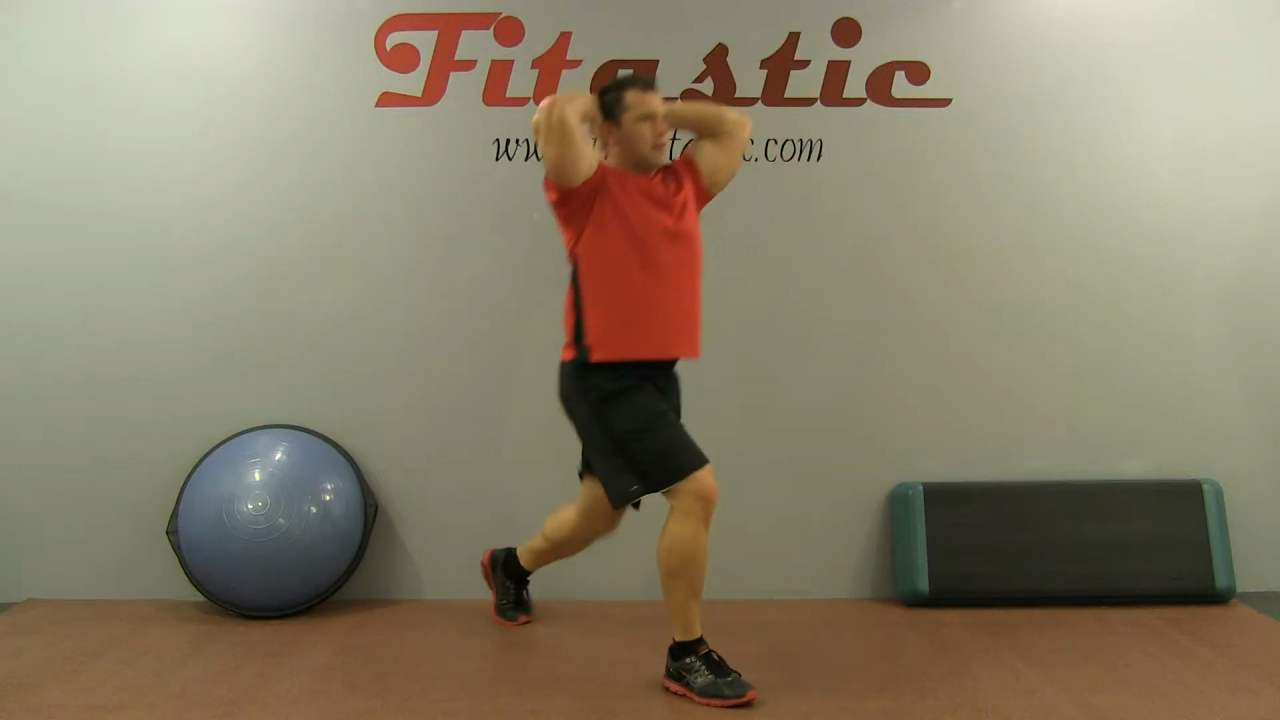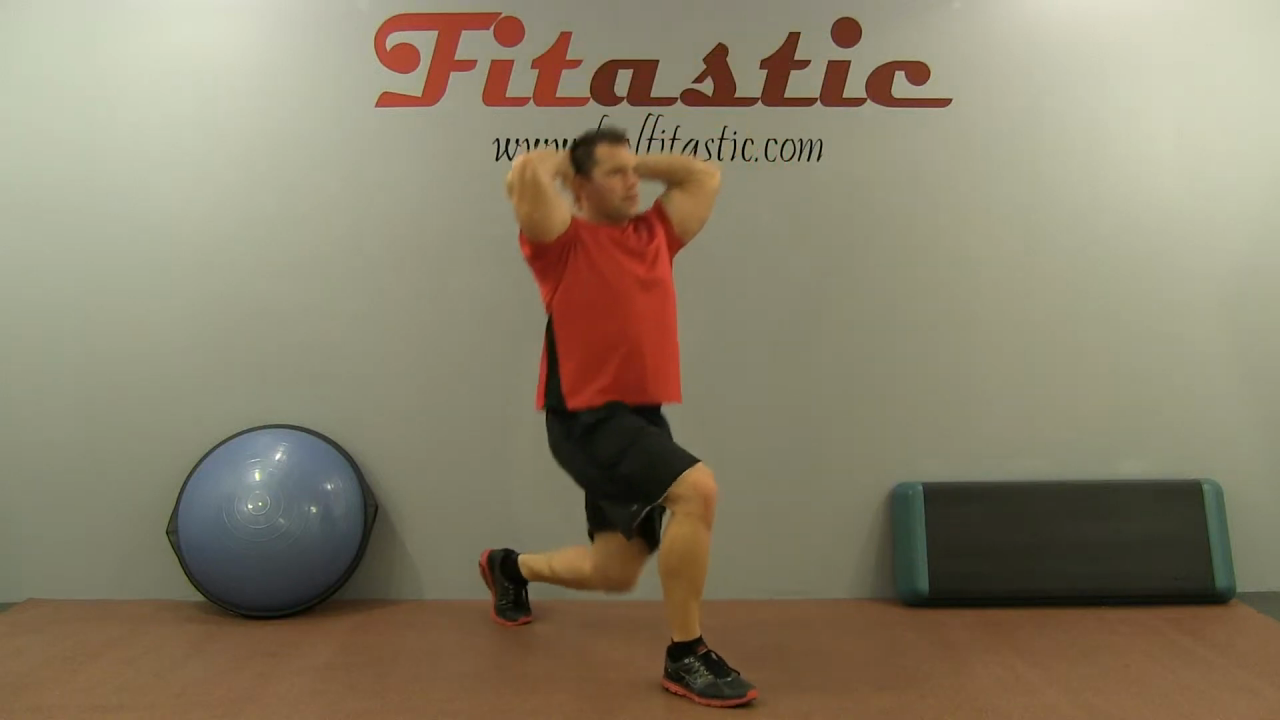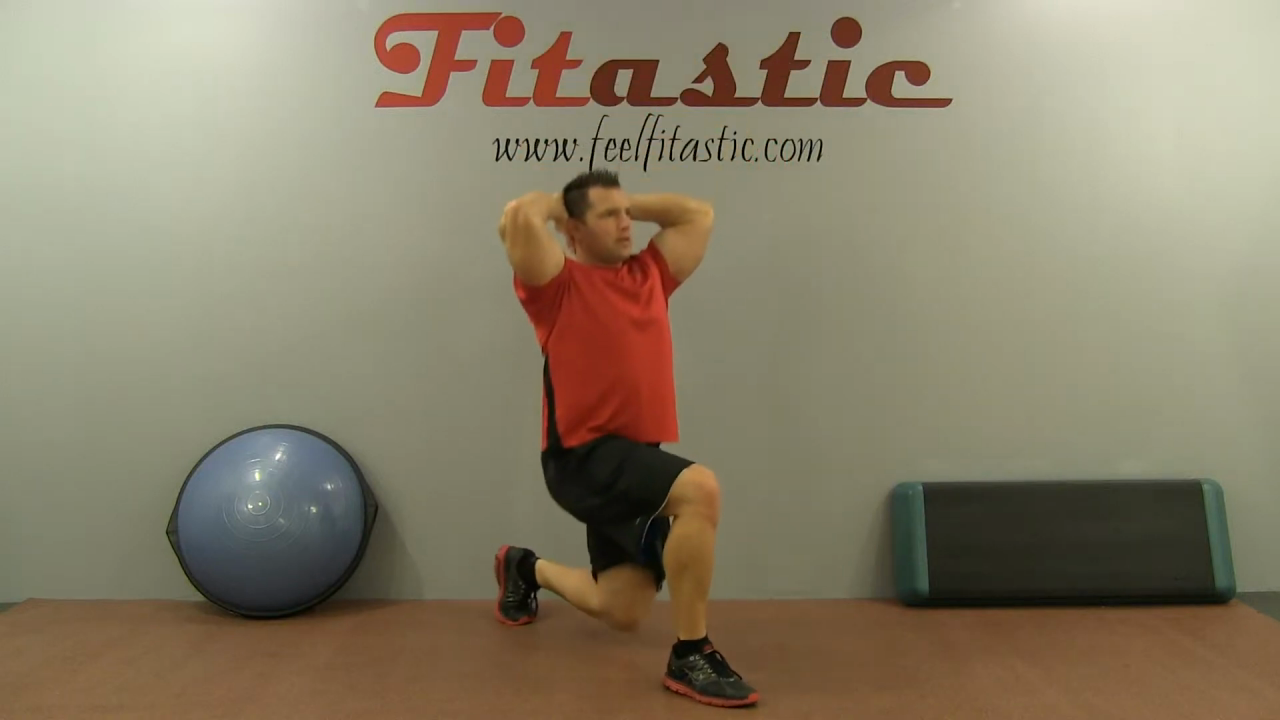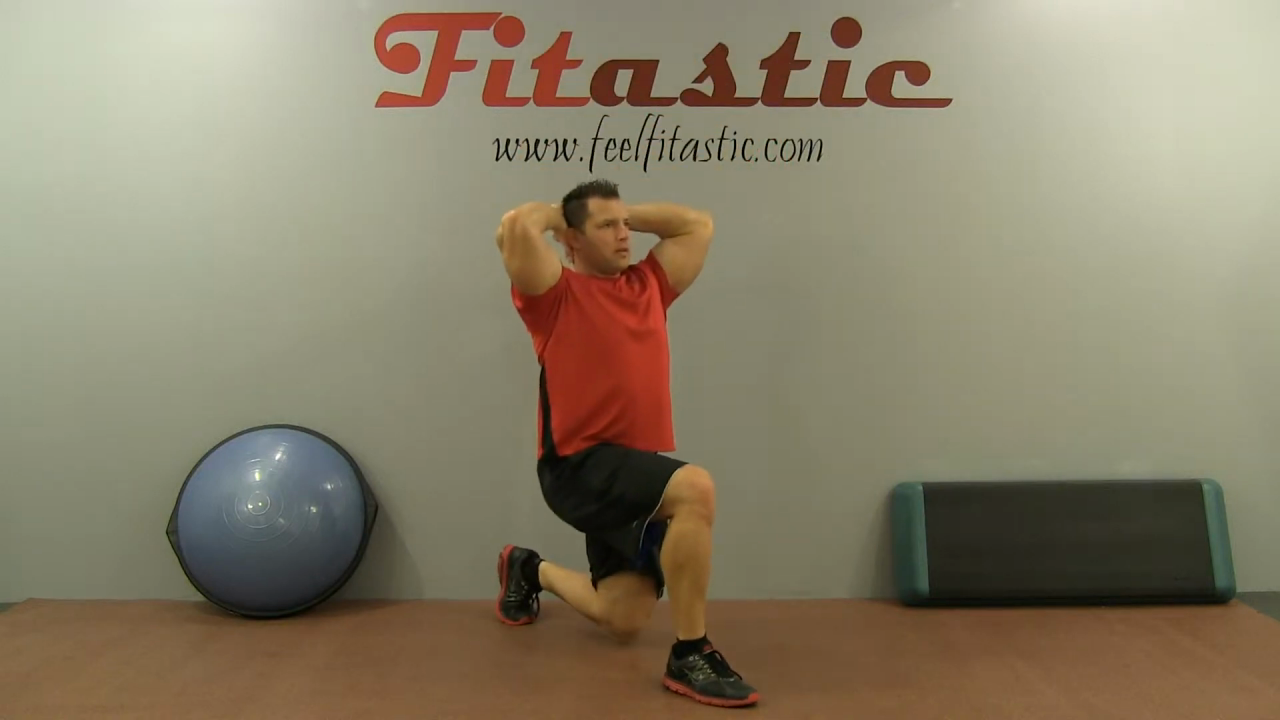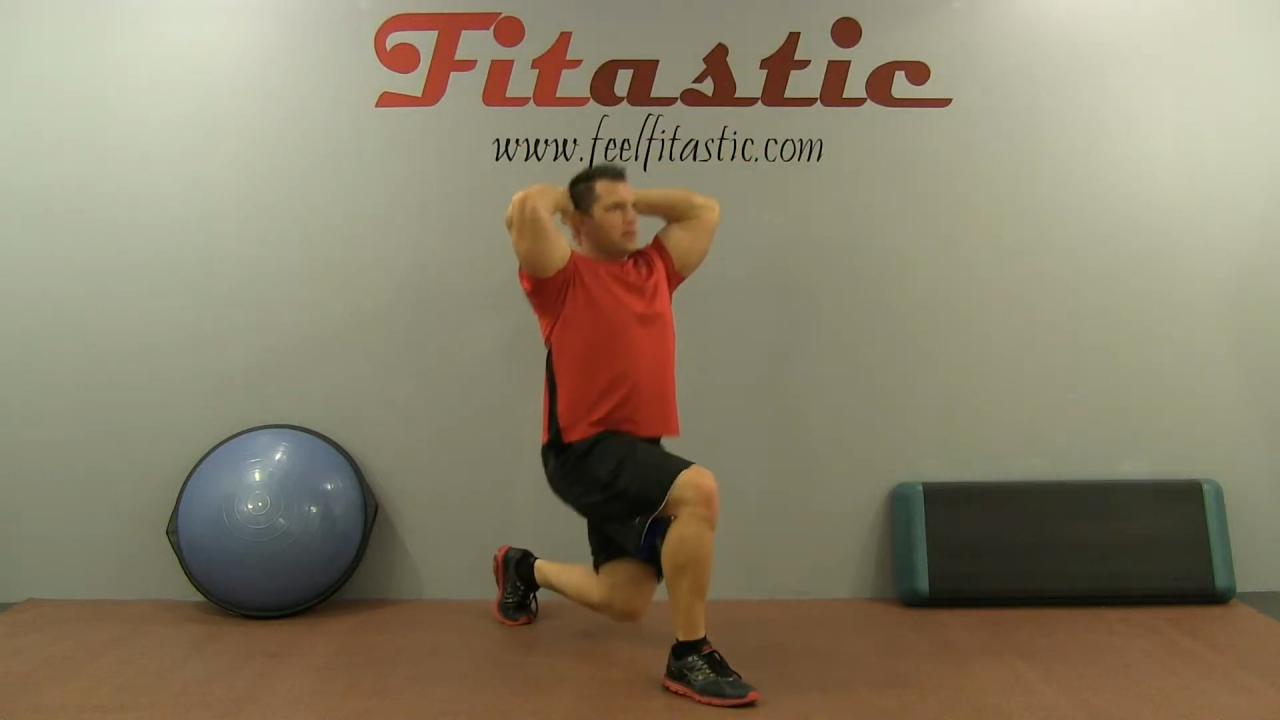
dt=0.3s
person 1, frame 1
left shoulder: (683, 185)
right shoulder: (590, 190)
left elbow: (735, 125)
right elbow: (553, 116)
left wrist: (666, 107)
right wrist: (593, 105)
left hip: (657, 372)
right hip: (604, 375)
left knee: (602, 511)
right knee: (696, 490)
left ankle: (513, 564)
right ankle: (686, 655)
person 1, frame 2
left shoulder: (654, 234)
right shoulder: (564, 241)
left elbow: (705, 176)
right elbow: (527, 174)
left wrist: (636, 162)
right wrist: (565, 160)
left hip: (642, 415)
right hip: (587, 418)
left knee: (614, 569)
right knee: (697, 490)
left ankle: (512, 567)
right ankle: (686, 656)
person 1, frame 3
left shoulder: (650, 273)
right shoulder: (559, 284)
left elbow: (699, 213)
right elbow: (518, 218)
left wrist: (626, 201)
right wrist: (558, 202)
left hip: (638, 453)
right hip: (584, 455)
left knee: (621, 612)
right knee: (700, 490)
left ankle: (525, 568)
right ankle: (690, 655)
person 1, frame 4
left shoulder: (648, 286)
right shoulder: (556, 294)
left elbow: (699, 224)
right elbow: (516, 227)
left wrist: (625, 213)
right wrist: (557, 214)
left hip: (633, 464)
right hip: (578, 464)
left knee: (624, 620)
right knee: (694, 488)
left ankle: (529, 570)
right ankle: (690, 656)
person 1, frame 5
left shoulder: (654, 268)
right shoulder: (563, 277)
left elbow: (705, 210)
right elbow: (525, 209)
left wrist: (634, 196)
right wrist: (564, 196)
left hip: (640, 448)
right hip: (584, 451)
left knee: (624, 602)
right knee: (698, 491)
left ankle: (524, 569)
right ankle: (689, 655)
